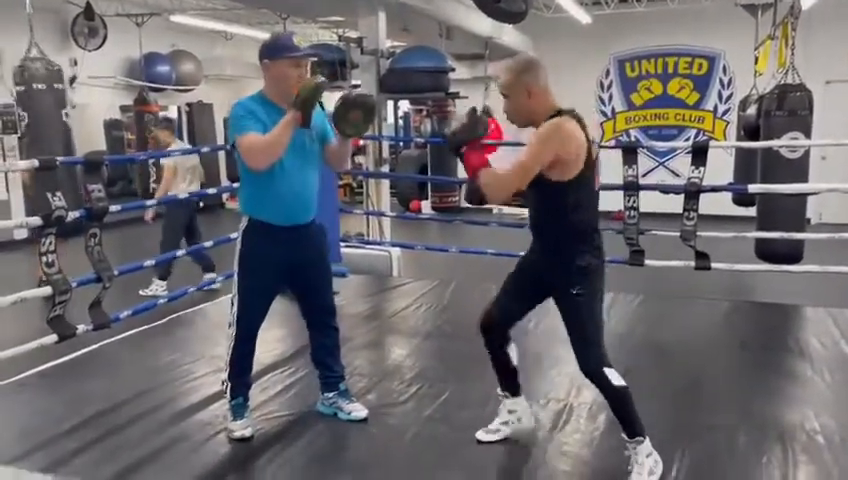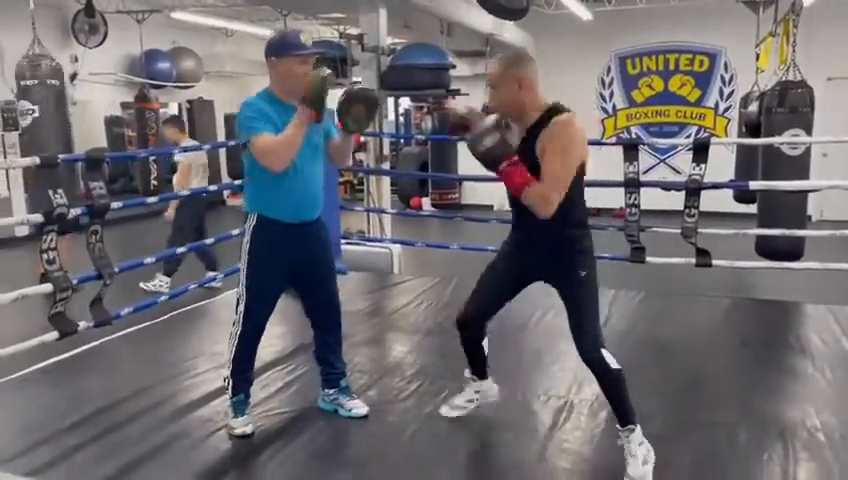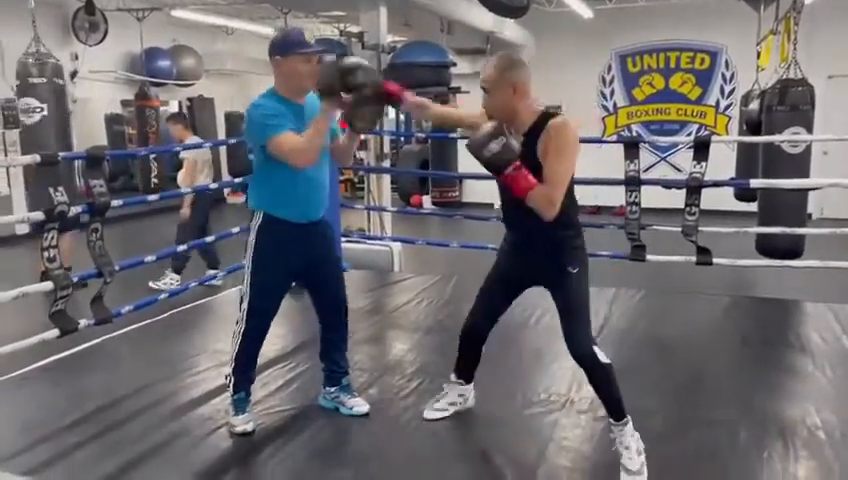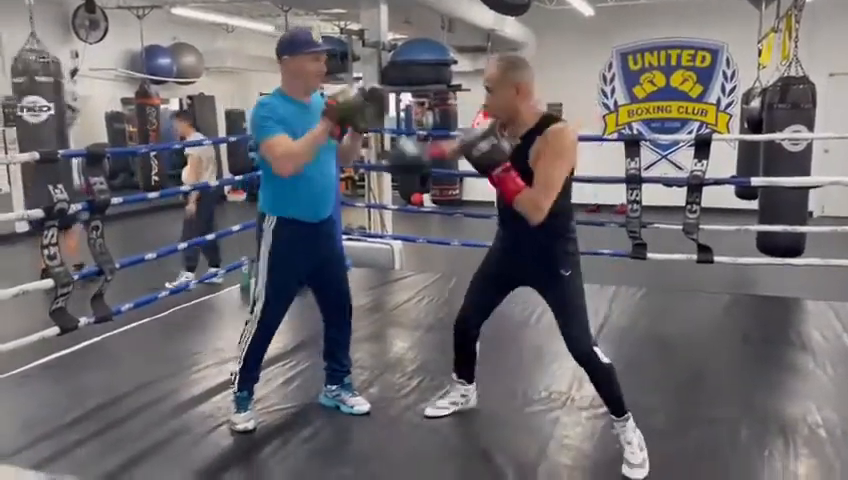
dt=0.1s
person 1, frame 1
left shoulder: (559, 133)
right shoulder: (547, 128)
left elbow: (497, 191)
left hip: (578, 263)
right hip: (544, 255)
left knee: (592, 363)
right knee: (493, 324)
right ankle: (516, 411)
person 1, frame 2
left shoulder: (564, 127)
right shoulder: (516, 120)
left elbow: (546, 206)
right elbow: (478, 127)
left wrist: (503, 159)
right wrist: (461, 118)
left hip: (568, 254)
right hip: (522, 246)
left knee: (590, 348)
right knee: (469, 319)
left ankle: (634, 440)
right ankle: (480, 385)
person 1, frame 3
left shoulder: (558, 130)
right shoulder: (497, 123)
left elbow: (549, 207)
right elbow: (442, 114)
left wrist: (507, 165)
left hip: (562, 255)
right hip: (518, 251)
left knee: (581, 346)
right knee: (475, 327)
left ankle: (626, 434)
right ankle: (461, 389)
person 1, frame 4
left shoulder: (557, 135)
right shoulder: (500, 125)
left elbow: (536, 212)
right elbow: (463, 146)
left wrist: (497, 164)
right wrist: (435, 152)
left hip: (552, 256)
right hip: (507, 248)
left knee: (580, 345)
right knee: (465, 322)
left ankle: (627, 429)
right ankle: (463, 389)
person 2, frame 1
left shoulder: (310, 112)
right shoulder: (247, 110)
left elbow: (336, 163)
right elbow: (258, 159)
left wrist: (348, 134)
right wrist: (294, 115)
left hip: (308, 231)
right hip: (262, 235)
left knee: (323, 314)
right knee: (245, 322)
left ankle: (332, 391)
right ankle: (238, 404)
person 2, frame 2
left shoulder: (316, 106)
right shoulder: (255, 109)
left elbow: (338, 158)
right elbow: (275, 160)
left wrist: (351, 128)
right wrist: (305, 112)
left hip: (312, 229)
right hip: (268, 233)
left knee: (328, 312)
right knee: (251, 320)
left ankle: (333, 387)
right ankle: (239, 400)
person 2, frame 3
left shoulder: (317, 103)
right shoulder: (263, 110)
left elbow: (340, 157)
right elbow: (303, 155)
left wrist: (354, 126)
right wrist: (329, 104)
left hip: (317, 228)
right hip: (274, 231)
left knee: (335, 308)
right knee: (255, 316)
left ankle: (335, 386)
right ankle: (240, 398)
person 2, frame 4
left shoulder: (322, 104)
right shoulder: (269, 109)
left elbow: (345, 157)
right elbow: (285, 164)
left wrist: (357, 128)
right wrist: (327, 124)
left hip: (323, 227)
right hip: (285, 231)
left knee: (339, 307)
right knee: (266, 316)
left ankle: (336, 384)
right ankle: (242, 396)
person 3, frame 1
left shoulder: (170, 154)
left elbow: (165, 185)
right elbow: (201, 176)
left wrist: (151, 209)
left hip: (179, 203)
right hip: (192, 201)
left knee: (169, 244)
right knee: (194, 241)
left ankle: (159, 284)
right ankle: (211, 276)
person 3, frame 2
left shoulder: (183, 151)
right shoulder: (198, 147)
left elbow: (182, 182)
right elbow: (205, 174)
left wrist: (172, 208)
left hip: (189, 199)
right hip: (200, 197)
left knee: (177, 240)
right knee: (200, 238)
left ankle: (164, 280)
right ankle: (212, 274)
person 3, frame 3
left shoulder: (188, 147)
right shoulder: (202, 143)
left elbow: (190, 179)
left wrist: (186, 205)
left hip: (196, 196)
right hip: (206, 194)
left knee: (184, 237)
right knee: (203, 236)
left ankle: (173, 277)
right ankle: (214, 272)
person 3, frame 4
left shoulder: (192, 143)
right shoulder: (204, 140)
left elbow: (195, 175)
left wrist: (191, 201)
left hip: (201, 193)
right hip: (210, 191)
left knee: (190, 234)
right knee: (207, 233)
left ankle: (188, 275)
right ankle: (215, 270)
